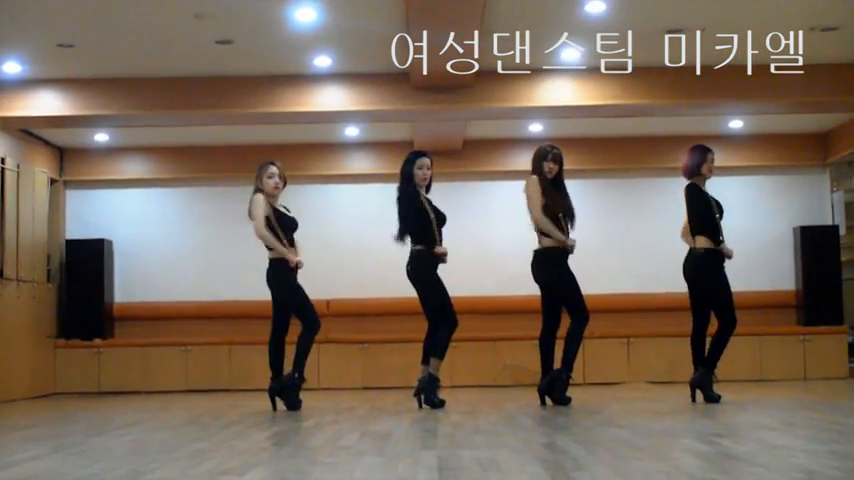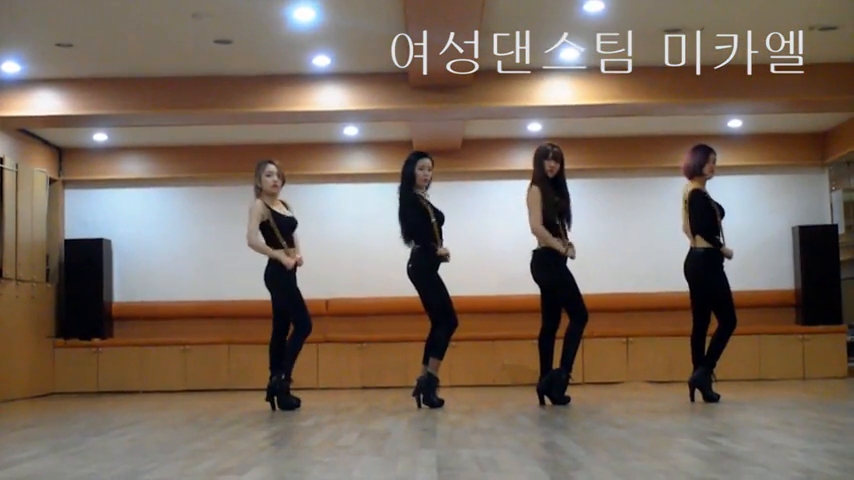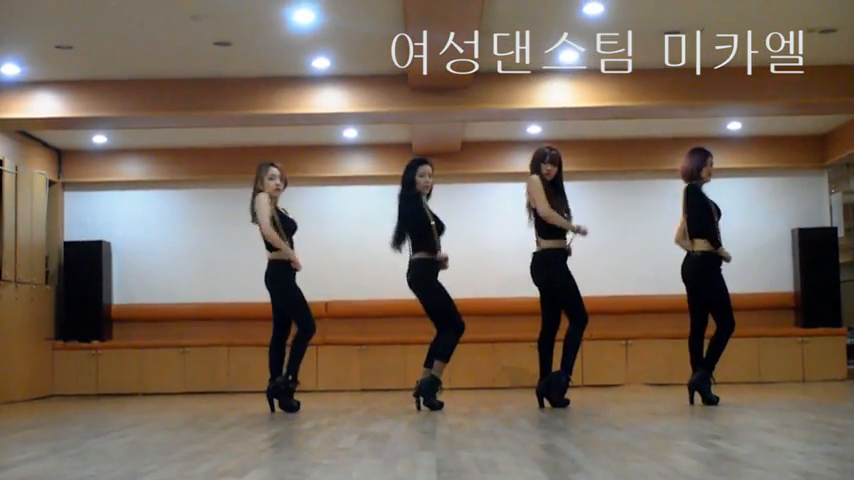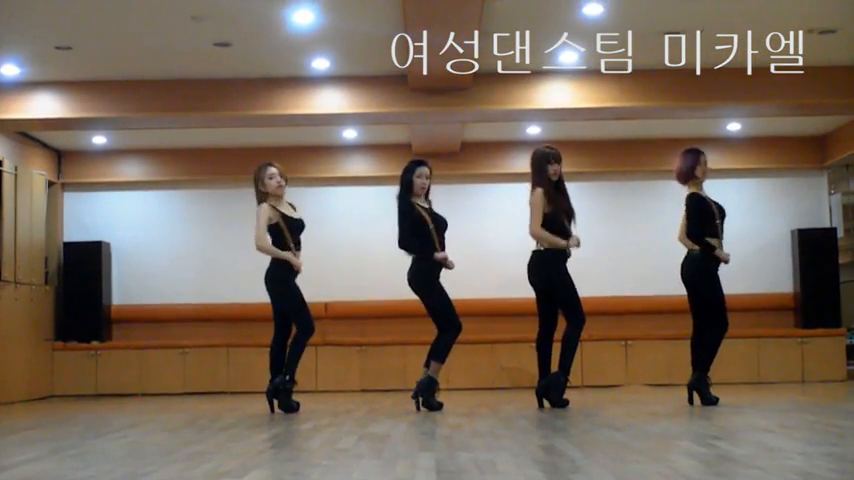
dt=0.4s
person 1, frame 1
left shoulder: (555, 190)
right shoulder: (534, 182)
left elbow: (554, 223)
right elbow: (537, 217)
left wrist: (565, 240)
right wrist: (565, 239)
left hip: (550, 260)
right hip: (550, 260)
left knee: (551, 323)
right knee: (580, 315)
left ankle: (548, 381)
right ankle: (562, 373)
person 1, frame 2
left shoulder: (555, 189)
right shoulder: (536, 189)
left elbow: (557, 226)
right elbow: (536, 227)
left wrist: (566, 244)
right wrist: (563, 249)
left hip: (551, 261)
right hip: (548, 261)
left knee: (550, 322)
right knee: (579, 315)
left ankle: (547, 381)
right ankle: (561, 374)
person 1, frame 3
left shoulder: (553, 189)
right shoulder: (534, 181)
left elbow: (553, 224)
right elbow: (544, 212)
left wrist: (568, 229)
right wrist: (574, 227)
left hip: (548, 262)
right hip: (550, 261)
left knee: (550, 324)
right knee: (578, 317)
left ankle: (546, 384)
right ankle: (561, 377)
person 1, frame 4
left shoulder: (555, 192)
right shoulder: (540, 192)
right elbow: (535, 230)
left wrist: (564, 242)
right wrist: (565, 243)
left hip: (544, 263)
right hip: (549, 263)
left knee: (547, 325)
right knee: (576, 318)
left ankle: (545, 384)
right ankle: (559, 378)
person 2, frame 1
left shoulder: (696, 191)
right shoulder: (694, 188)
right elbow: (706, 223)
right wrist: (723, 246)
left hip: (695, 261)
right hip: (706, 261)
left knee: (700, 323)
right knee: (727, 320)
left ankle: (701, 376)
right ankle: (704, 373)
person 2, frame 2
left shoulder: (693, 192)
right shoulder: (697, 193)
right elbow: (703, 228)
right wrist: (723, 248)
left hip: (697, 261)
right hip: (706, 261)
left knee: (700, 322)
right knee: (727, 320)
left ankle: (700, 376)
right ankle: (703, 372)
person 2, frame 3
left shoulder: (690, 193)
right shoulder: (695, 190)
left elbow: (680, 238)
right elbow: (704, 227)
left wrist: (696, 249)
right wrist: (721, 250)
left hip: (693, 264)
right hip: (705, 264)
left knee: (698, 325)
right knee: (726, 322)
left ankle: (699, 378)
right ankle: (703, 375)
person 2, frame 4
left shoulder: (698, 197)
right shoulder: (695, 198)
left elbow: (683, 236)
right elbow: (693, 233)
left wrist: (702, 251)
right wrist: (718, 252)
left hip: (696, 264)
right hip: (702, 266)
left knee: (701, 325)
right knee: (719, 323)
left ankle: (699, 380)
right ankle: (700, 377)
person 3, frame 1
left shoulder: (425, 199)
right shoulder: (410, 195)
left elbow: (433, 228)
right elbow: (411, 226)
left wrist: (439, 249)
right wrist: (433, 248)
left hip: (426, 265)
right hip: (422, 264)
left knee: (437, 323)
right knee: (448, 321)
left ankle: (425, 382)
right ankle: (430, 380)
person 3, frame 2
left shoulder: (424, 199)
right shoulder: (411, 198)
left elbow: (432, 229)
right elbow: (412, 231)
left wrist: (441, 250)
right wrist: (435, 250)
left hip: (426, 265)
right hip: (423, 265)
left knee: (440, 323)
right knee: (447, 321)
left ankle: (424, 382)
right ankle: (429, 380)
person 3, frame 3
left shoulder: (420, 204)
right shoulder: (413, 201)
right elbow: (418, 228)
left wrist: (438, 258)
right wrist: (436, 254)
left hip: (424, 272)
right hip: (422, 273)
left knee: (445, 328)
right knee: (455, 325)
left ankle: (425, 383)
right ankle: (431, 382)
person 3, frame 4
left shoulder: (428, 206)
right shoulder: (408, 207)
right elbow: (404, 242)
left wrist: (443, 257)
right wrist: (433, 255)
left hip: (429, 274)
right hip: (423, 274)
left knee: (446, 328)
right knee: (452, 326)
left ankle: (425, 384)
right ankle: (429, 383)
person 4, frame 1
left shoulder: (283, 209)
right shoulder: (259, 199)
right elbow: (260, 230)
left wrist: (296, 256)
right wrist: (288, 255)
left hip: (286, 271)
right hip: (280, 271)
left knee: (279, 330)
right knee: (311, 322)
left ankle: (278, 383)
right ankle: (294, 377)
person 4, frame 2
left shoulder: (284, 205)
right shoulder: (259, 205)
right elbow: (252, 241)
left wrist: (297, 254)
right wrist: (281, 257)
left hip: (287, 272)
right hip: (277, 272)
left knee: (281, 330)
right knee: (303, 325)
left ankle: (277, 384)
right ankle: (281, 380)
person 4, frame 3
left shoulder: (278, 208)
right shoulder: (262, 199)
right elbow: (267, 231)
left wrist: (292, 256)
right wrist: (291, 255)
left hip: (283, 272)
right hip: (279, 272)
left knee: (281, 332)
right knee: (307, 326)
left ankle: (276, 385)
right ankle: (287, 381)
person 4, frame 4
left shoulder: (290, 206)
right shoulder: (265, 208)
right elbow: (260, 244)
left wrist: (294, 259)
right wrist: (289, 258)
left hip: (285, 274)
right hip: (280, 274)
left knee: (282, 331)
right knee: (306, 327)
left ankle: (277, 385)
right ankle: (284, 381)
